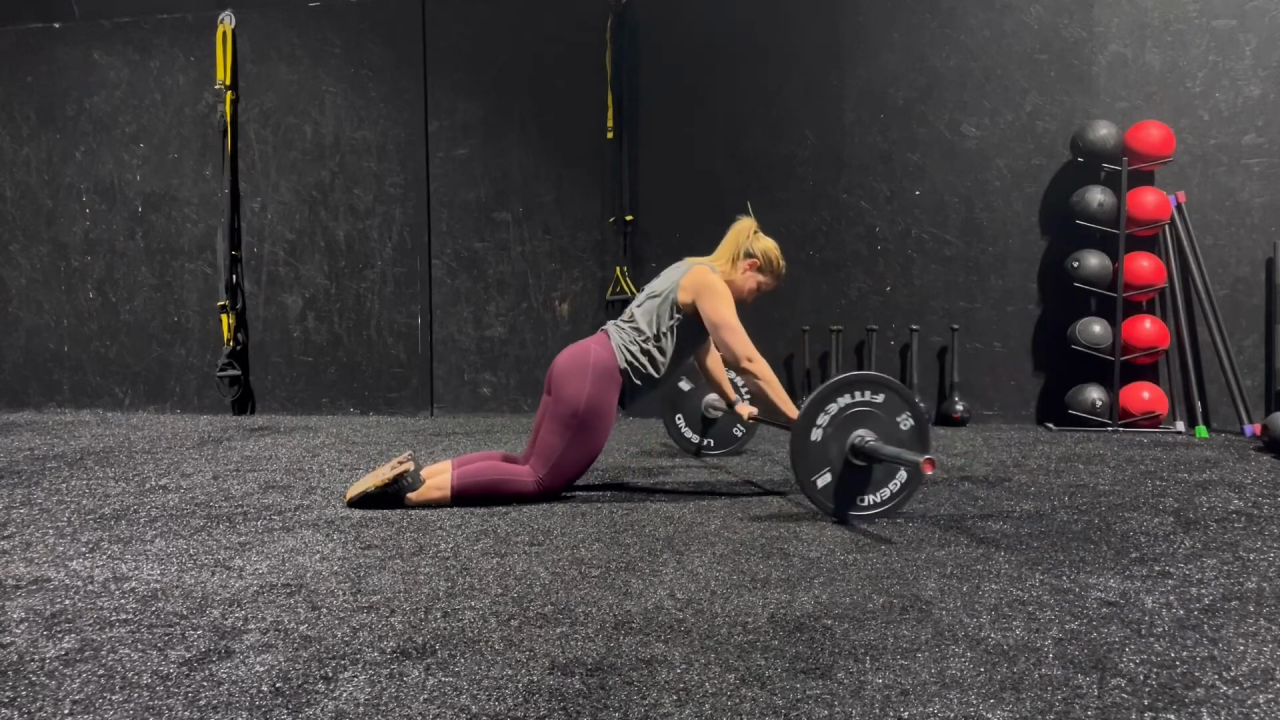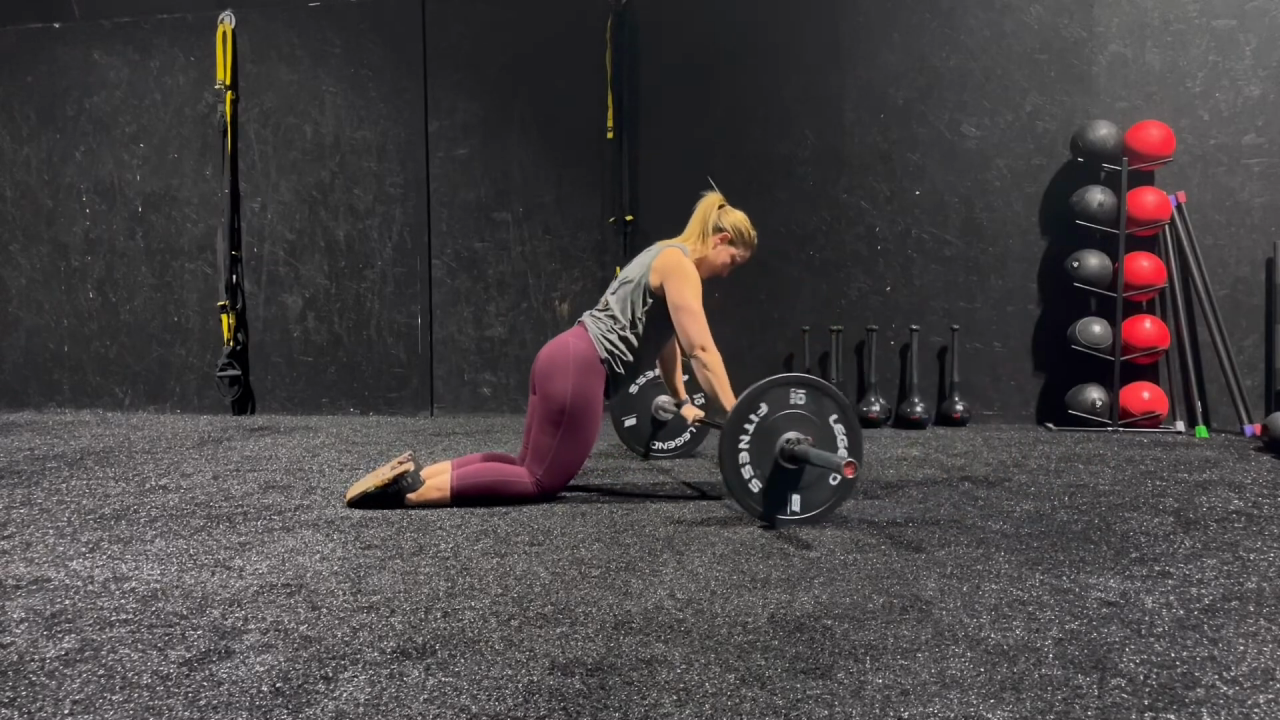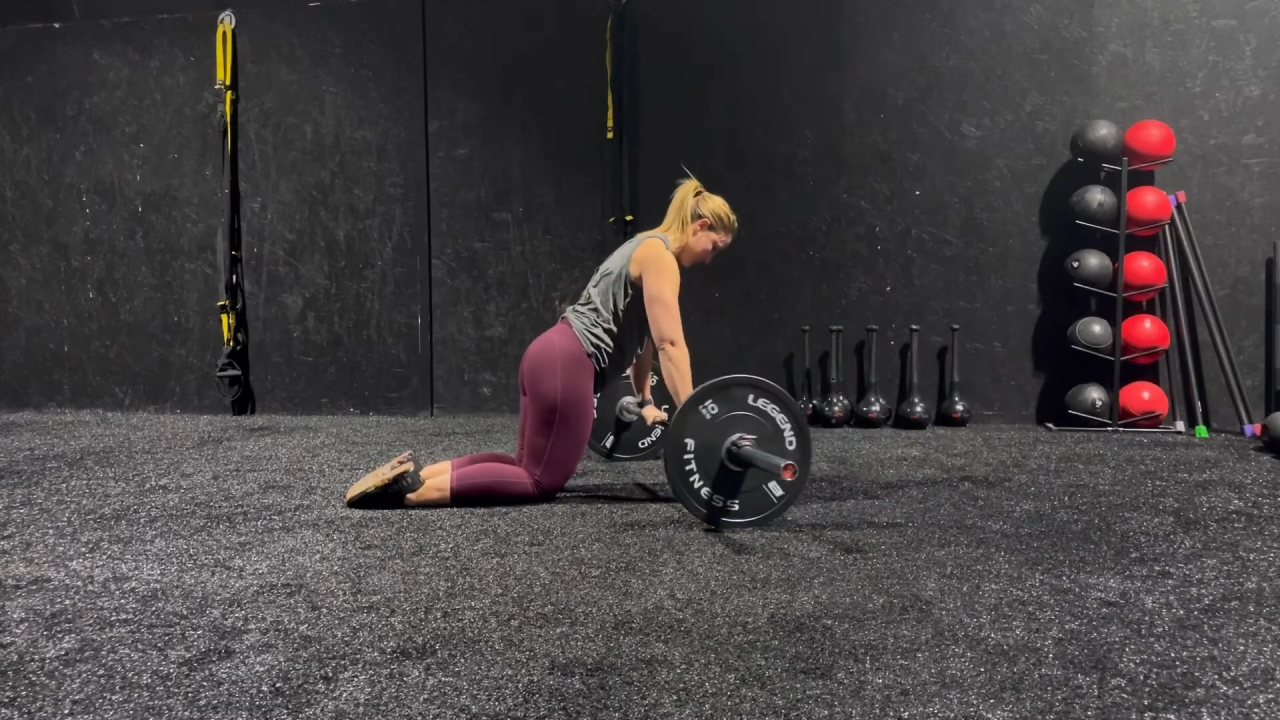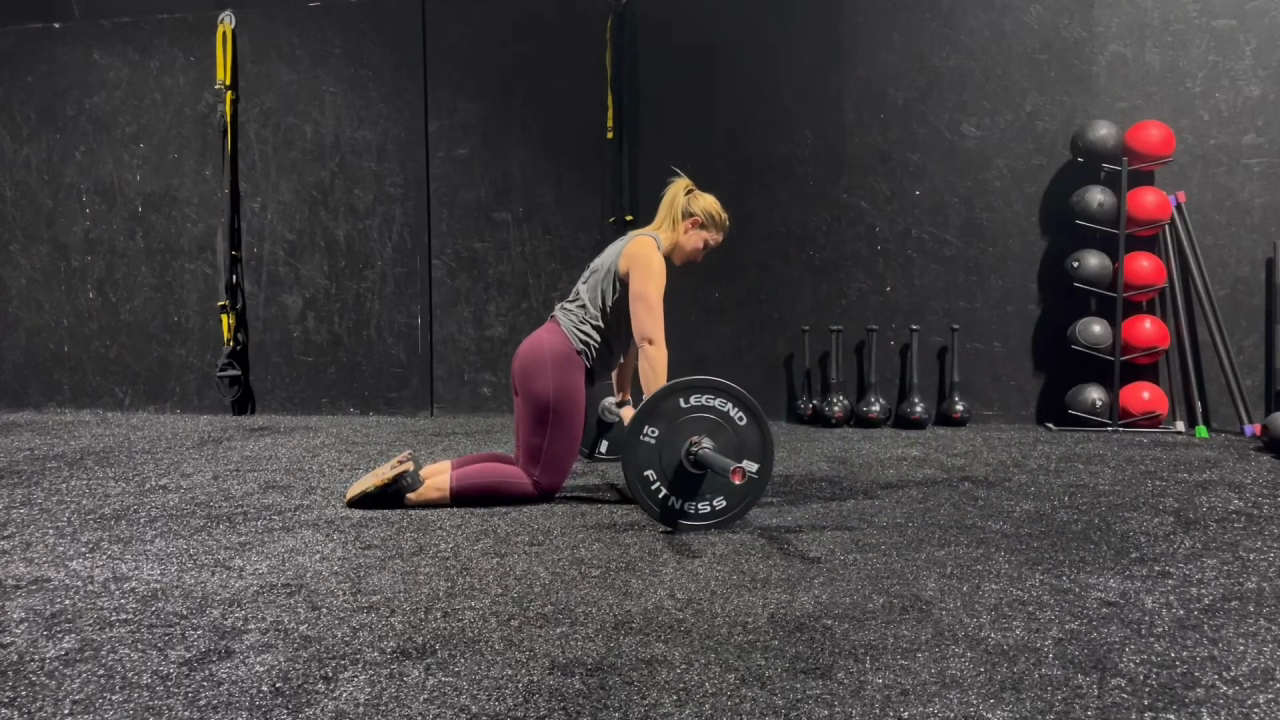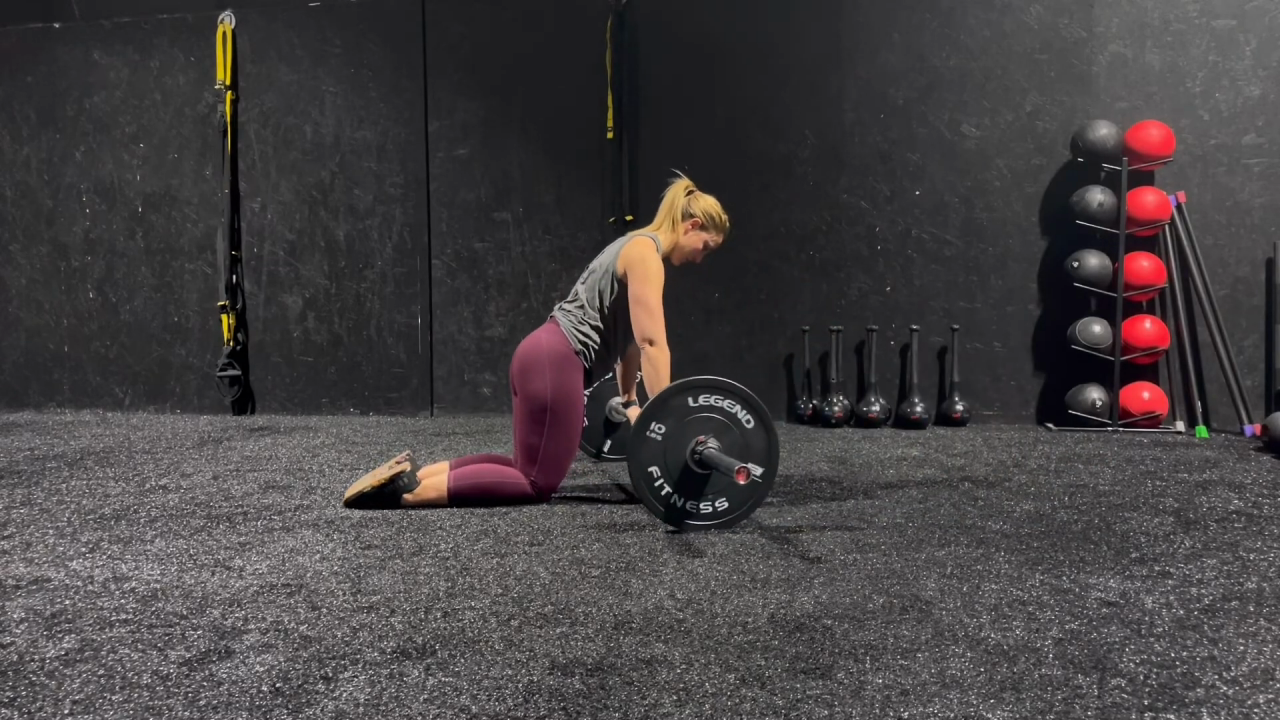
dt=0.4s
person 1, frame 1
left shoulder: (696, 273)
right shoulder: (710, 283)
left elbow: (705, 349)
right elbow: (748, 360)
left wrist: (734, 403)
right wrist: (797, 420)
left hip: (584, 366)
right hip: (595, 375)
left knee: (534, 466)
right knee: (540, 481)
left ankle: (415, 473)
right ankle: (412, 488)
person 1, frame 2
left shoulder: (668, 257)
right shoulder: (681, 265)
left elbow: (667, 340)
right elbow: (702, 349)
left wrist: (682, 402)
left hip: (567, 360)
right hip: (579, 367)
left knee: (532, 468)
right knee: (542, 483)
left ankle: (416, 473)
right ankle: (413, 489)
person 1, frame 3
left shoulder: (648, 249)
right shoulder: (660, 256)
left elbow: (642, 337)
right elbow: (671, 343)
left wrist: (645, 401)
left hip: (554, 357)
right hip: (566, 363)
left knee: (532, 467)
right knee: (542, 483)
left ankle: (416, 472)
right ankle: (412, 489)
person 1, frame 4
left shoulder: (639, 247)
right shoulder: (649, 253)
left elbow: (628, 336)
right elbow: (650, 342)
left wrist: (624, 401)
left hip: (546, 355)
right hip: (557, 360)
left knee: (530, 467)
right knee: (541, 482)
left ankle: (415, 472)
right ankle: (411, 488)
person 1, frame 5
left shoulder: (639, 249)
right shoulder: (646, 253)
left elbow: (632, 337)
right elbow: (653, 343)
left wrist: (630, 400)
left hip: (546, 357)
right hip: (555, 361)
left knee: (529, 469)
right knee: (537, 484)
left ankle: (413, 473)
right ankle: (409, 489)
